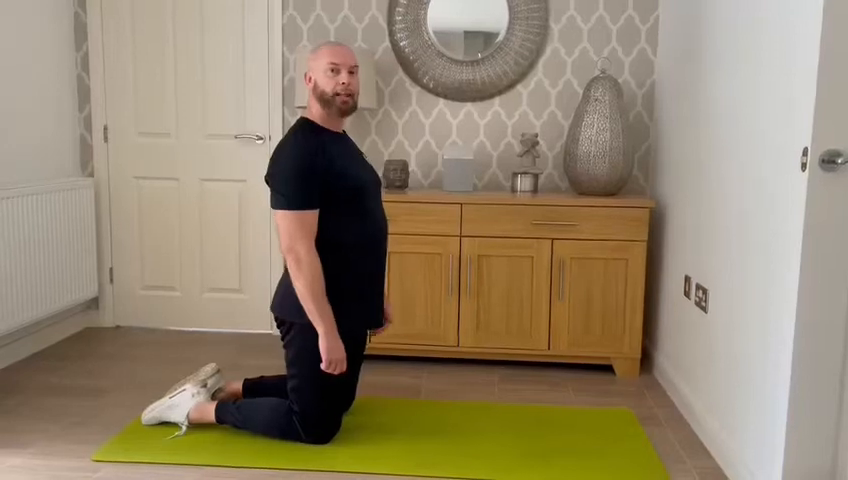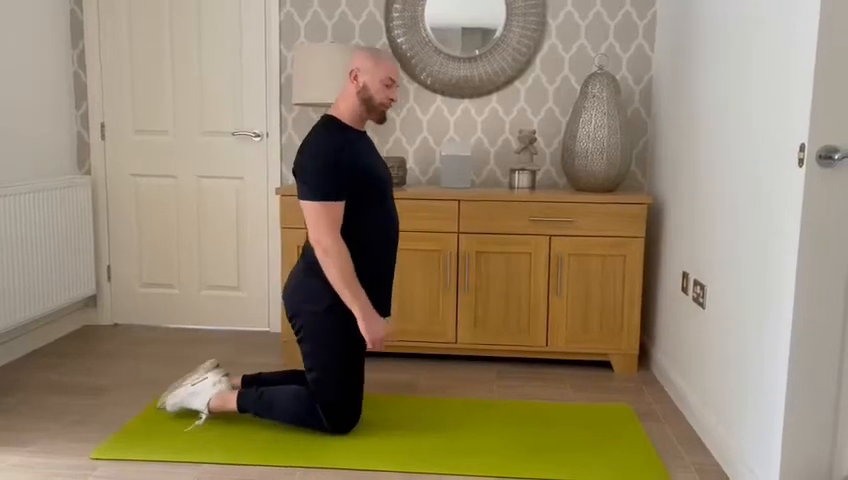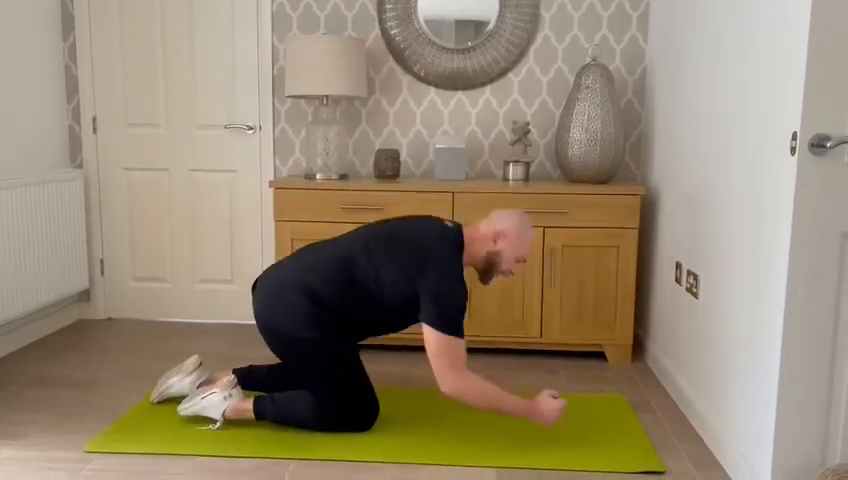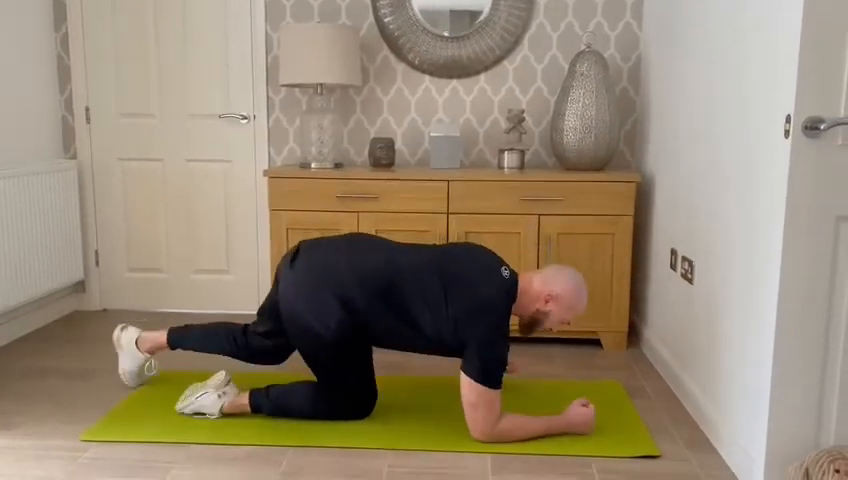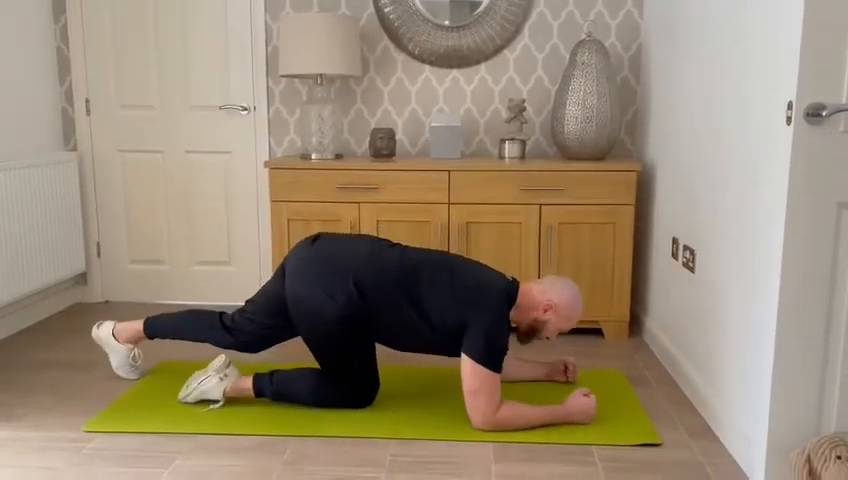
dt=0.7s
person 1, frame 1
left shoulder: (342, 143)
right shoulder: (299, 152)
right elbow: (298, 250)
left wrist: (373, 301)
right wrist: (327, 331)
left hip: (348, 307)
right hip: (316, 312)
left knee: (335, 402)
right knee: (315, 424)
left ankle: (223, 387)
right ankle: (198, 408)
person 1, frame 2
left shoulder: (357, 138)
right shoulder: (325, 147)
right elbow: (326, 241)
left wrist: (368, 305)
right wrist: (365, 313)
left hip: (345, 297)
right hip: (328, 301)
left knee: (329, 386)
right knee: (336, 414)
left ankle: (226, 382)
right ankle: (217, 396)
person 1, frame 3
left shoulder: (443, 235)
right shoulder: (444, 275)
left elbow: (445, 334)
right elbow: (452, 382)
left wrist: (472, 379)
right wrist: (532, 410)
left hip: (280, 290)
right hip: (293, 310)
left knee: (316, 376)
right knee: (355, 410)
left ankle: (208, 379)
right ankle: (231, 405)
person 1, frame 4
left shoulder: (491, 267)
right shoulder: (490, 320)
right elbow: (484, 428)
left wrist: (483, 364)
right wrist: (566, 423)
left hip: (311, 261)
right hip: (321, 301)
left knee: (261, 345)
right knee: (354, 401)
left ankle: (143, 341)
right ankle: (233, 400)
person 1, frame 5
left shoulder: (493, 291)
right shoulder: (492, 312)
left elbow: (486, 364)
right elbow: (484, 415)
left wrist: (547, 371)
right wrist: (564, 412)
left hip: (317, 260)
right hip: (330, 287)
left knee: (239, 331)
right knee: (354, 390)
left ankle: (122, 333)
right ankle: (235, 384)
